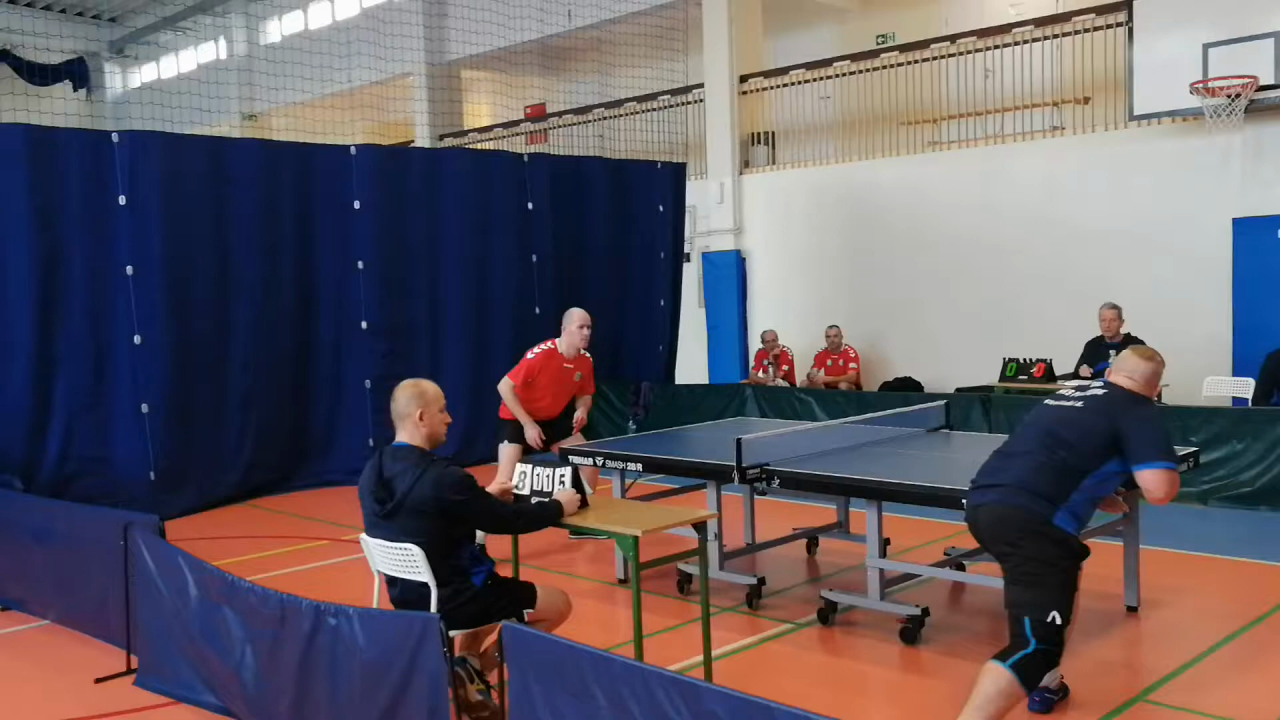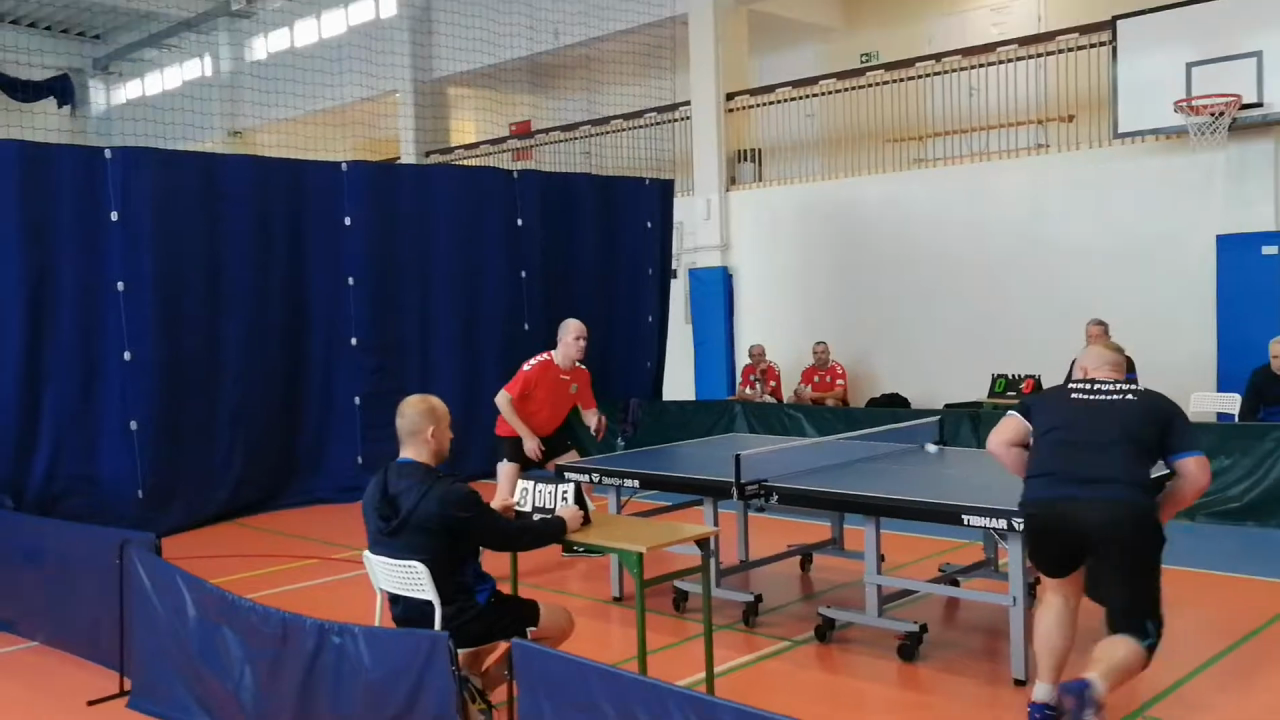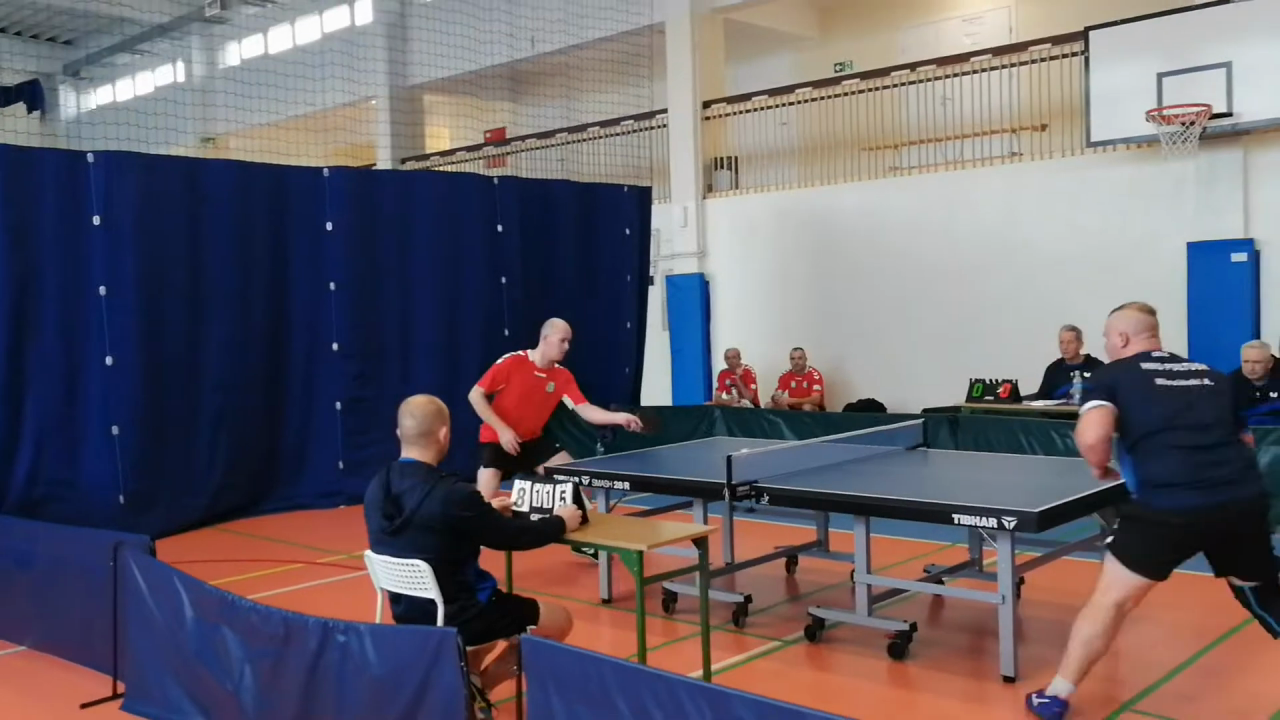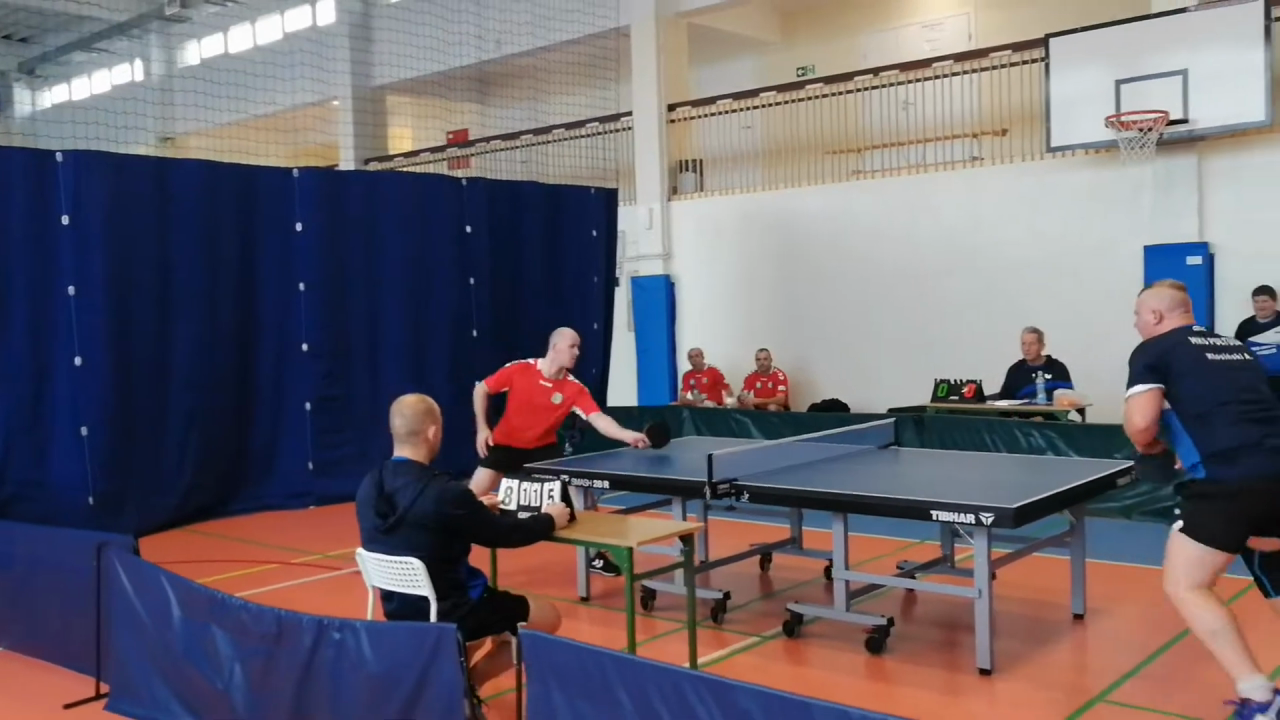
dt=0.3s
person 1, frame 1
left shoulder: (1062, 397)
right shoulder: (1138, 410)
right elbow: (1159, 489)
left wrist: (1095, 496)
left hip: (984, 503)
right hip: (1027, 518)
left knee: (1045, 587)
right knee: (1035, 645)
left ankle: (1046, 684)
person 1, frame 2
left shoulder: (1049, 397)
right shoulder: (1159, 404)
left elbow: (998, 444)
right elbow: (1197, 476)
right wrist: (1155, 514)
left hip: (1043, 505)
right hip: (1119, 512)
left knee: (1059, 595)
right knee: (1136, 634)
person 1, frame 3
left shoulder: (1113, 376)
right shoulder: (1208, 374)
left elbow: (1090, 437)
right elbow: (1243, 440)
left wrist: (1100, 467)
left hip: (1167, 506)
right hip: (1243, 503)
left knee: (1111, 599)
person 1, frame 4
left shoulder: (1153, 350)
right shoulder: (1236, 348)
left elbow: (1141, 421)
left wrist: (1147, 445)
left hip: (1229, 481)
left knee: (1185, 586)
person 2, frame 1
left shoulder: (374, 470)
right shoulder: (442, 476)
right elbow: (507, 520)
left wrist: (482, 497)
right wrist: (558, 506)
left hip: (407, 592)
right hip: (448, 599)
left knee: (495, 582)
right knee: (558, 603)
left ankle: (467, 663)
right ankle: (472, 671)
person 2, frame 2
left shoulder: (378, 488)
right shoulder: (447, 494)
right elbow: (511, 537)
left wrist: (485, 513)
right wrist: (561, 523)
left hip: (410, 611)
right hip: (450, 618)
left knee: (497, 603)
right knee: (560, 622)
left ankle: (468, 680)
right ankle: (473, 690)
person 2, frame 3
left shoulder: (378, 487)
right shoulder: (451, 494)
right elbow: (512, 536)
left wrist: (484, 513)
right wrist: (560, 522)
left hip: (408, 611)
right hip: (453, 615)
left knee: (500, 605)
right knee: (559, 619)
left ankle: (466, 677)
right ankle: (473, 690)
person 2, frame 4
left shoulder: (370, 486)
right shoulder: (443, 492)
right elbow: (504, 534)
left wrist: (474, 511)
right wrist: (549, 520)
left hip: (400, 607)
right hip: (445, 612)
left knee: (492, 601)
right knee: (548, 617)
person 3, frame 1
left shoulder: (586, 361)
right shoulder: (541, 354)
left elbow: (585, 395)
right elbow: (504, 387)
left wrist: (582, 411)
right wrist: (528, 424)
left hip: (554, 418)
right hip: (518, 418)
left knee: (589, 463)
right knee: (505, 480)
right ankle: (478, 537)
person 3, frame 2
left shoulder: (582, 374)
right shoulder: (537, 366)
left elbow: (588, 410)
right elbow: (502, 399)
left wrist: (595, 421)
right wrist: (527, 436)
left hip: (549, 435)
right hip: (515, 435)
right knee: (505, 498)
left ankle: (575, 542)
person 3, frame 3
left shoulder: (562, 377)
right shoulder: (511, 363)
left elbow: (585, 410)
right elbow: (476, 395)
left wrist: (619, 417)
right wrist: (501, 429)
left hip: (533, 440)
right hip: (498, 440)
person 3, frame 4
left shoulder: (574, 388)
right shoulder: (518, 370)
left elbow: (598, 419)
right elbow: (481, 389)
left wrist: (628, 435)
right wrist: (482, 428)
left hip: (543, 448)
right hip: (504, 444)
left ankle: (595, 555)
